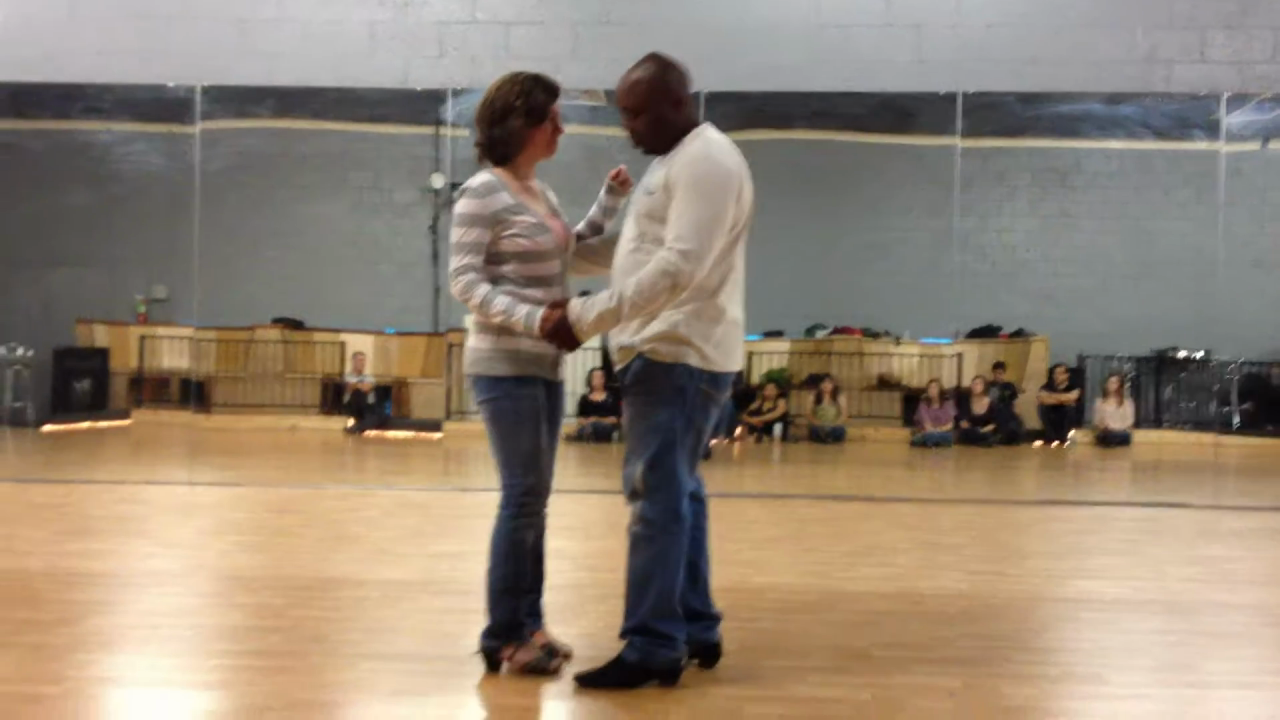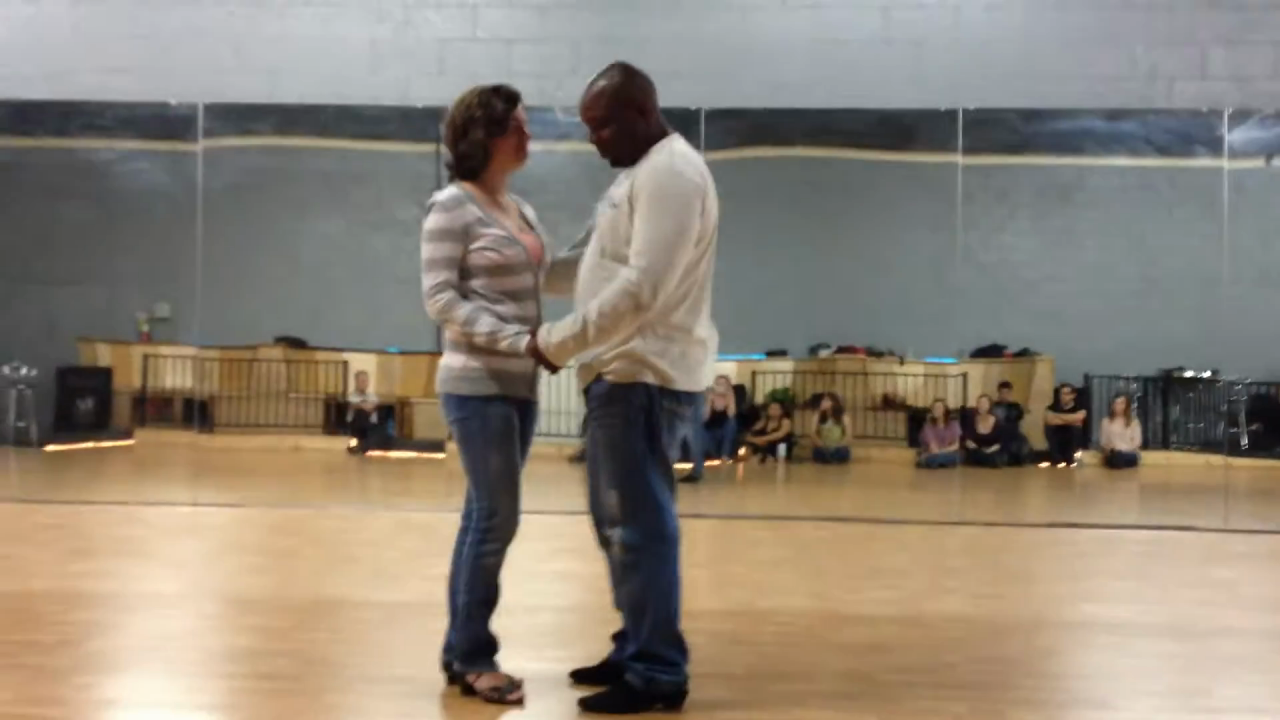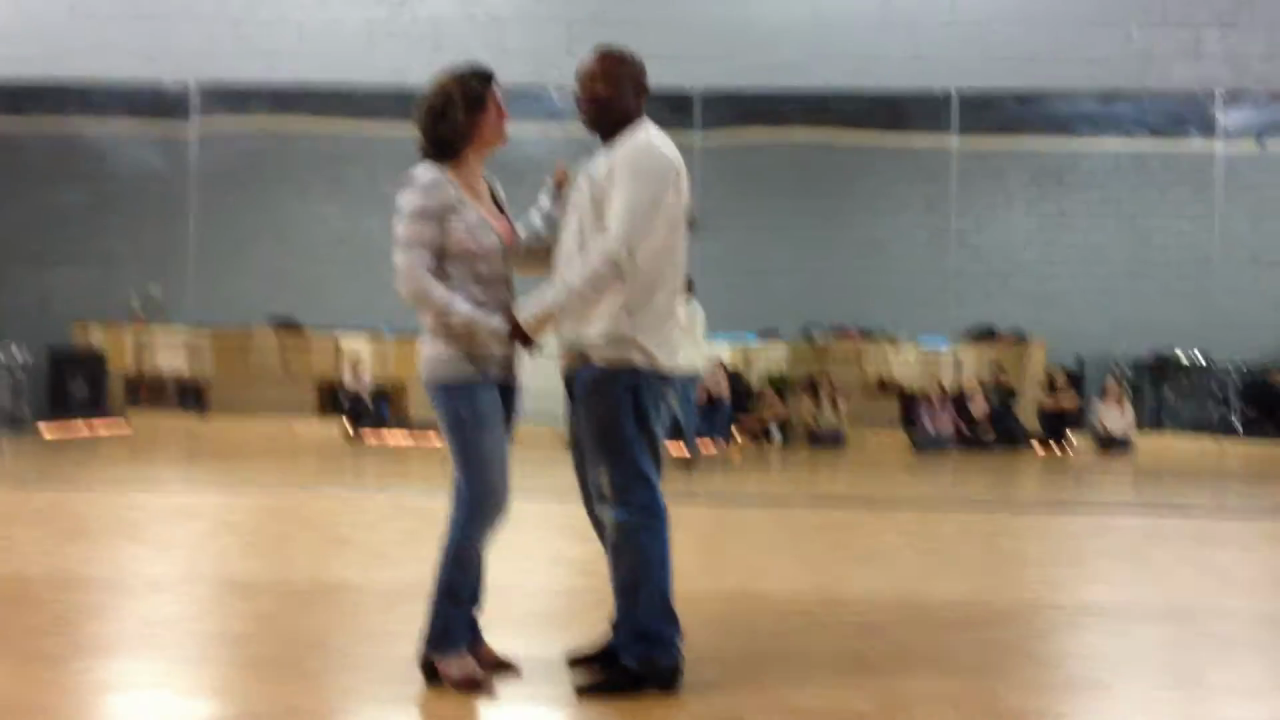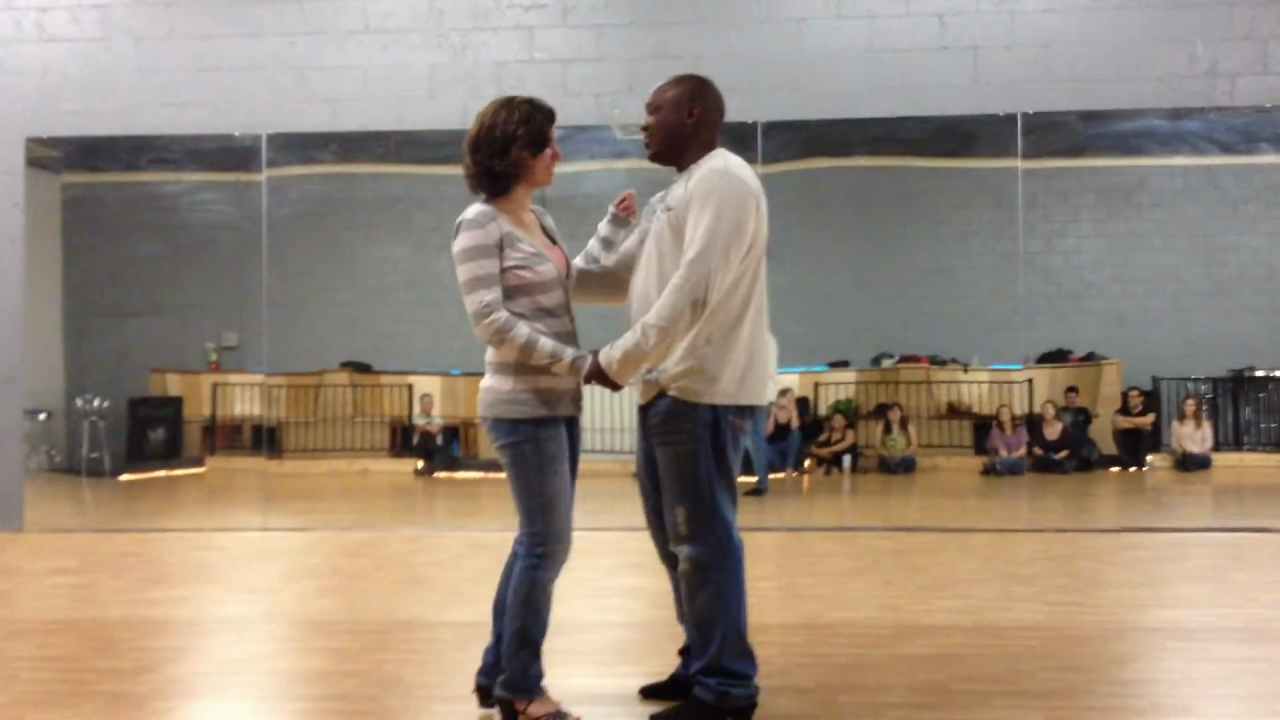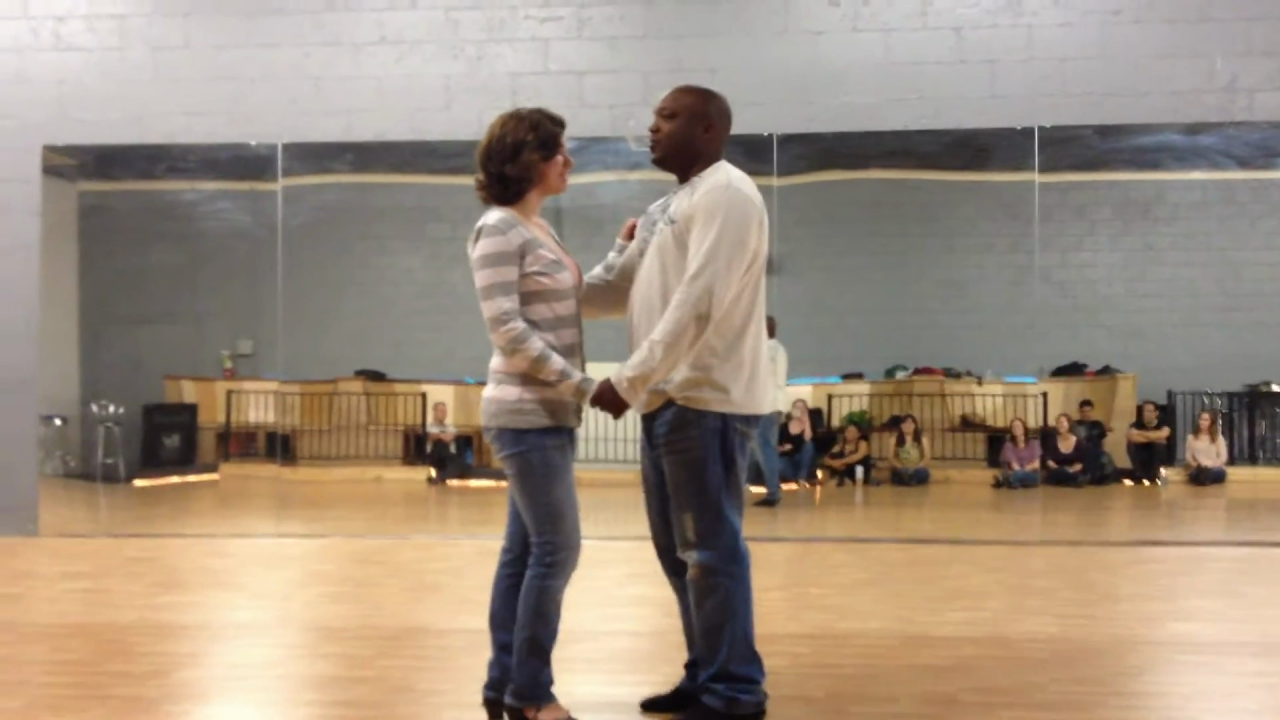
dt=1s
person 1, frame 1
left shoulder: (706, 160)
right shoulder: (675, 162)
left elbow: (679, 267)
left wrist: (584, 317)
right wrist: (586, 315)
left hip: (679, 356)
right hip: (665, 351)
left knee: (655, 494)
right knee: (675, 492)
left ankle: (653, 646)
right ankle: (696, 630)
person 1, frame 2
left shoulder: (669, 174)
right shoulder: (644, 172)
left elbow: (644, 287)
left wrist: (557, 340)
right wrist: (568, 339)
left hip: (644, 374)
right hip: (623, 371)
left knee: (639, 523)
right knee: (620, 519)
right ankle: (638, 649)
person 1, frame 3
left shoulder: (645, 154)
right shoulder: (610, 158)
left elbow: (618, 258)
left wrist: (535, 314)
left hip: (624, 359)
right hip: (599, 355)
left knee: (629, 505)
right knee: (611, 505)
left ankle: (652, 654)
right ankle: (632, 636)
person 1, frame 4
left shoulder: (722, 179)
right shoulder: (681, 189)
left elbow: (694, 288)
right elbow: (632, 275)
left wrist: (620, 358)
left hip: (703, 392)
right hip: (670, 389)
left knee: (703, 540)
right knee: (677, 538)
right ankle: (702, 664)
person 1, frame 5
left shoulder: (725, 194)
right shoulder: (669, 207)
left elbow: (698, 303)
left wrist: (628, 381)
left hip: (707, 402)
right hip: (669, 401)
left knee: (710, 549)
right knee: (680, 549)
person 2, frame 1
left shoulder: (540, 192)
right shoulder: (483, 193)
left elbow: (573, 256)
right elbow: (464, 280)
left wrist: (609, 201)
right wrist: (530, 319)
left hip: (543, 366)
right hip: (504, 365)
left knee: (533, 497)
right knee: (523, 496)
left ankle: (527, 621)
right ankle: (504, 633)
person 2, frame 2
left shoulder: (520, 210)
right shoulder: (451, 206)
left elbow: (549, 277)
right elbow: (439, 297)
right wrist: (515, 339)
left hip: (519, 384)
right hip: (478, 384)
left knee: (485, 517)
right knee: (496, 518)
left ankle: (461, 649)
right ankle: (472, 656)
person 2, frame 3
left shoulder: (490, 188)
right shoulder: (428, 186)
left elbow: (518, 252)
right elbow: (414, 280)
left wrist: (553, 199)
right wrist: (491, 326)
left hip: (496, 366)
right hip: (459, 366)
left knee: (476, 500)
right knee: (484, 497)
left ankle: (463, 634)
right ankle: (443, 643)
person 2, frame 4
left shoulder: (534, 219)
right shoulder: (480, 224)
left elbow: (570, 286)
right elbow: (491, 320)
left wrist: (614, 224)
right wrist: (575, 362)
left hip: (556, 403)
right hip: (523, 405)
left knee: (537, 541)
right knee: (547, 543)
left ankle: (499, 670)
person 2, frame 5
left shoulder: (540, 229)
right shoulder: (498, 228)
left elbow: (578, 304)
right elbow: (506, 329)
left wrist: (624, 252)
right wrist: (582, 384)
left hip: (548, 413)
right hip: (526, 412)
left knee: (525, 551)
right knee: (557, 550)
